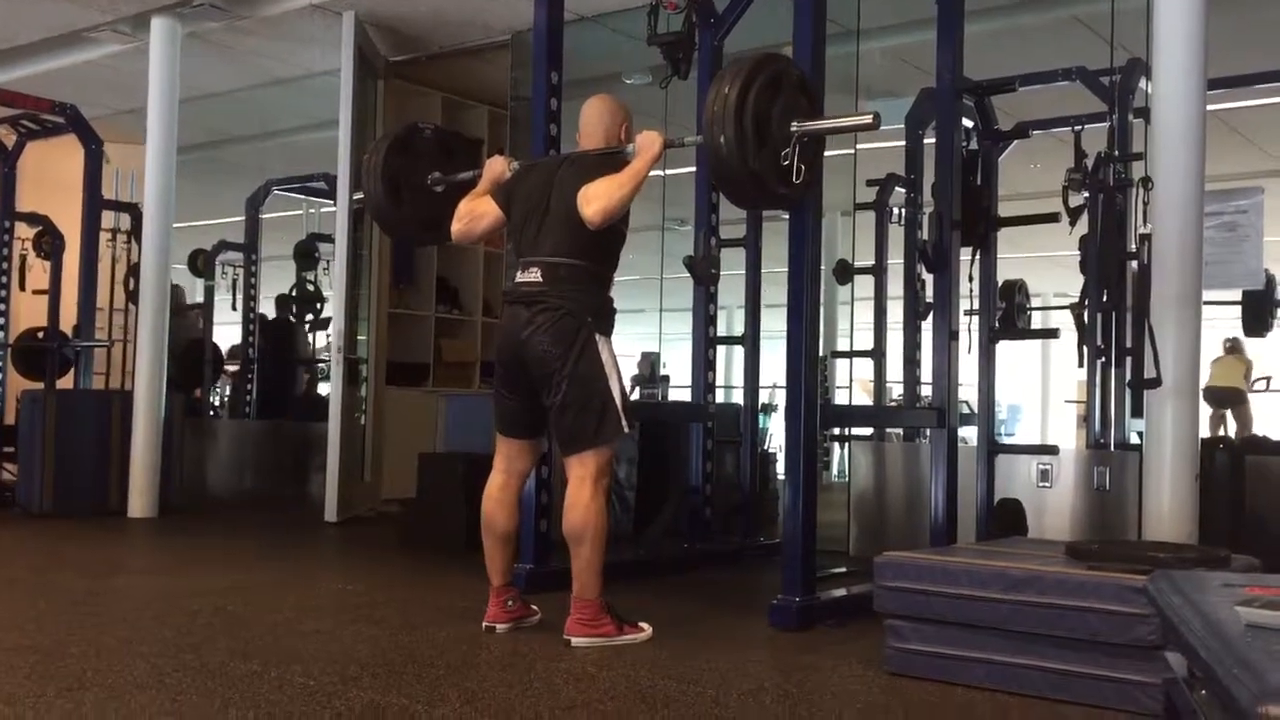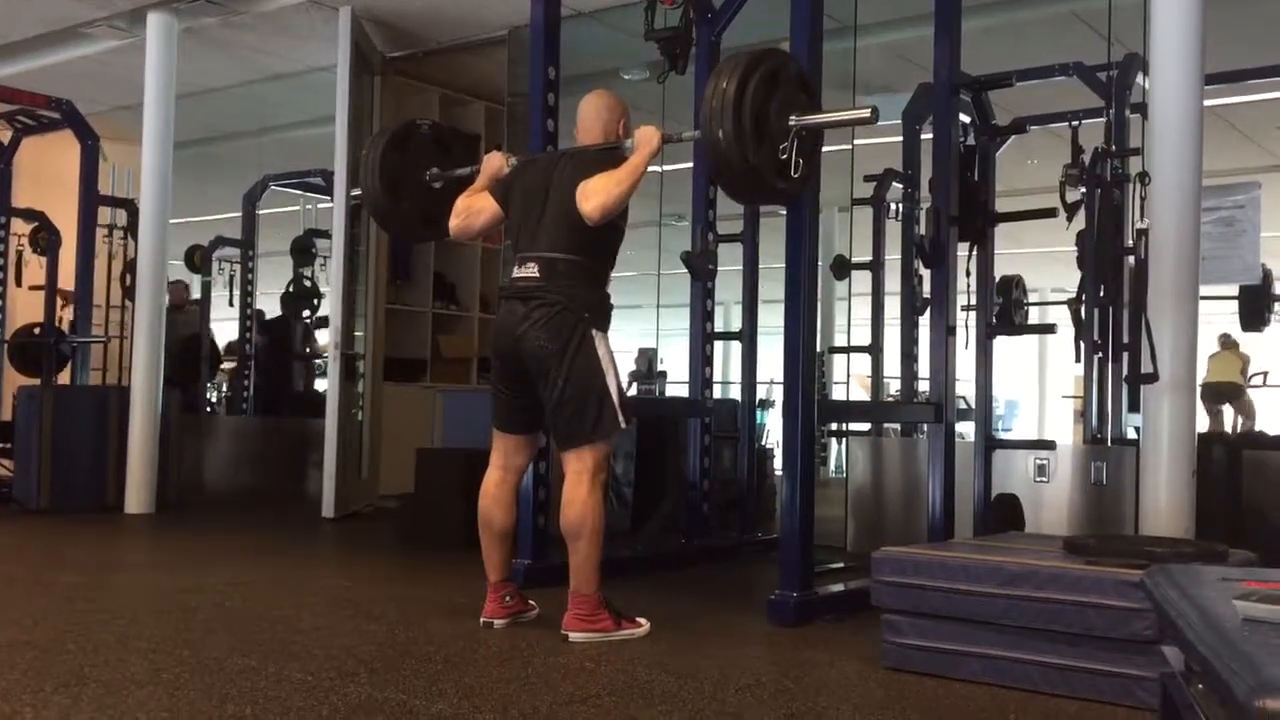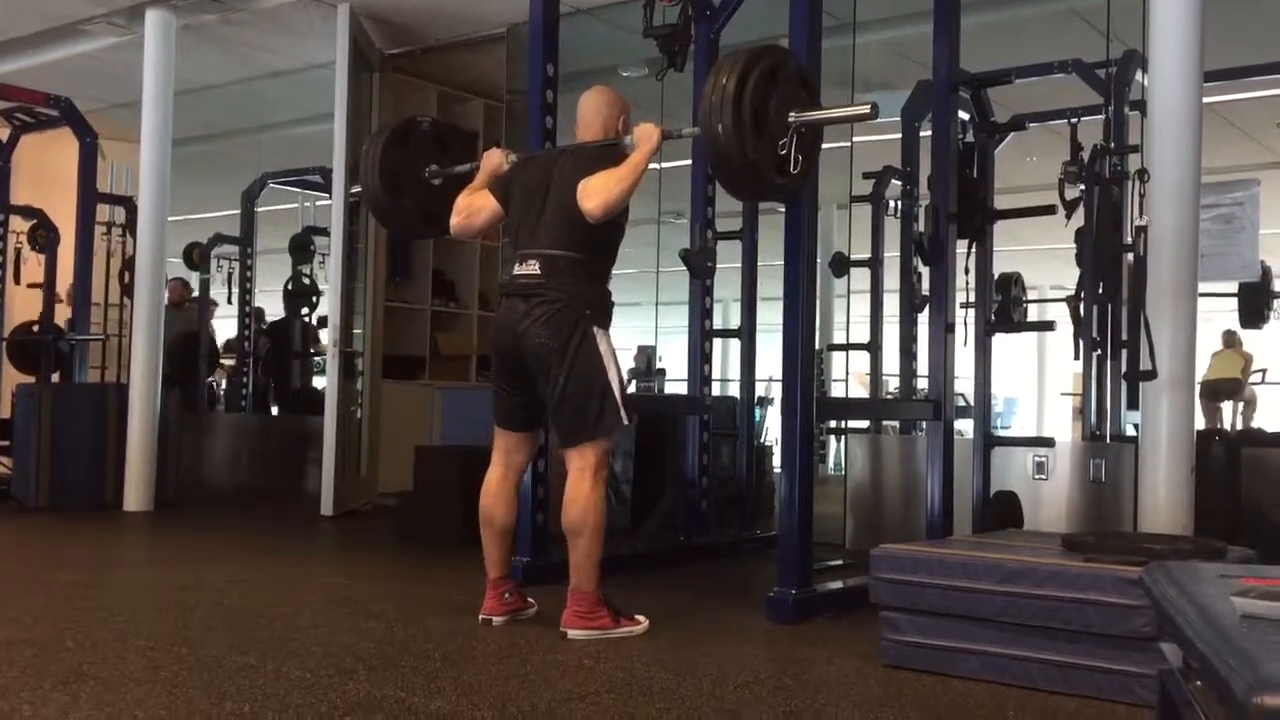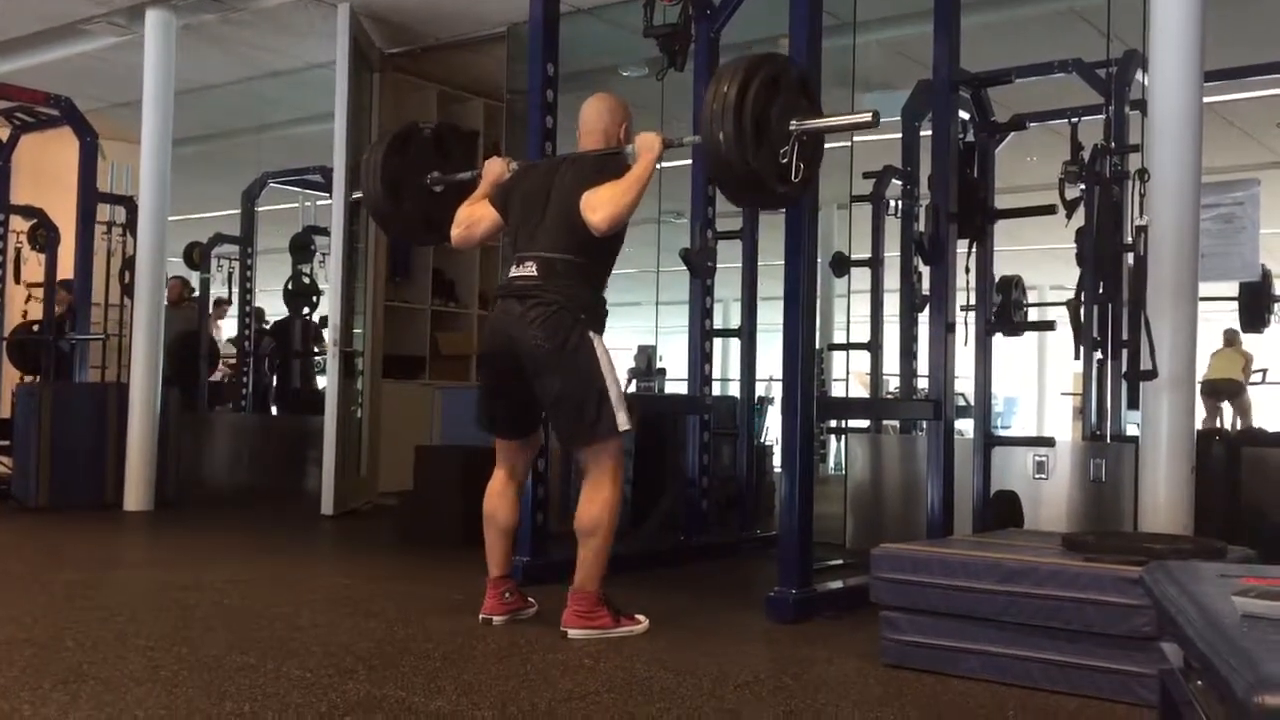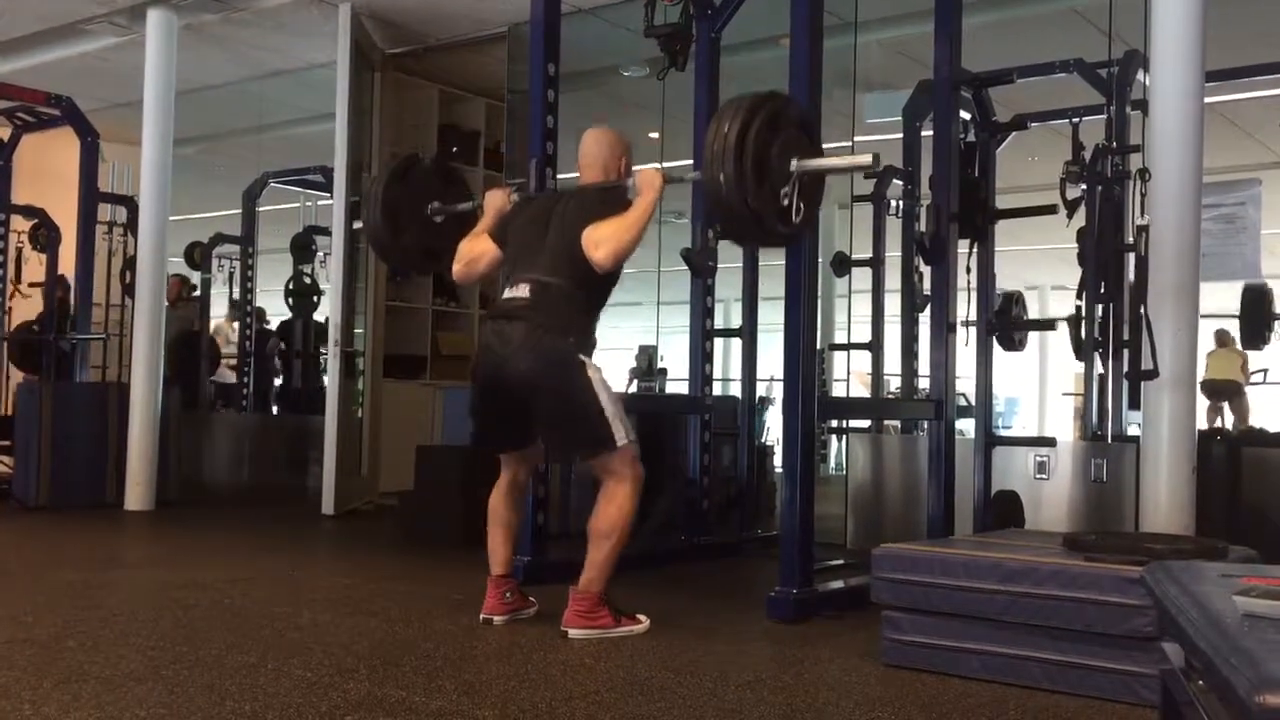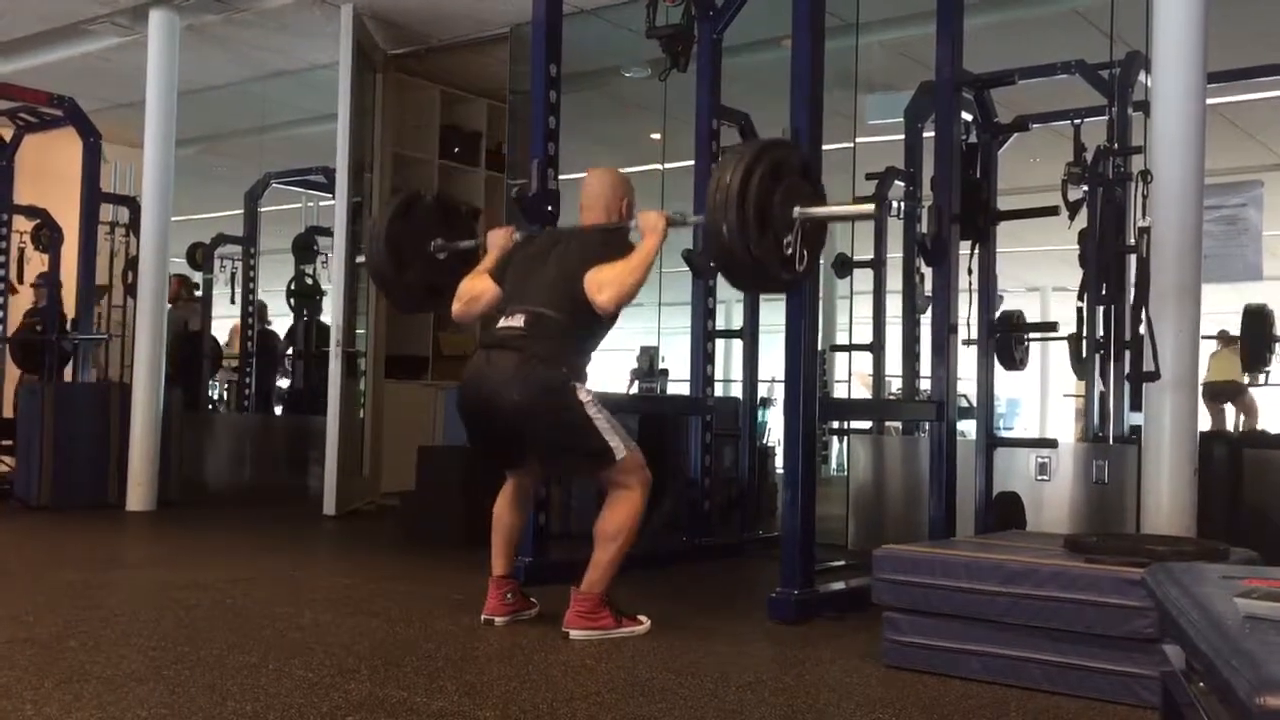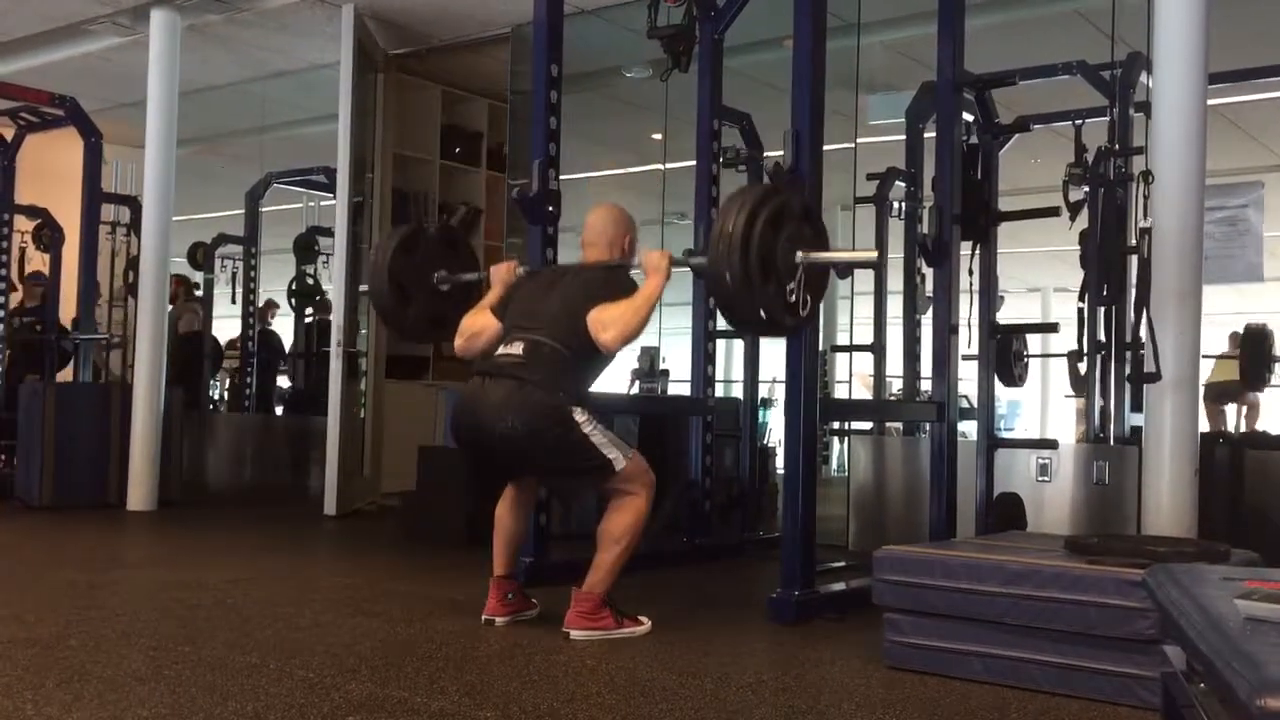
dt=0.2s
person 1, frame 1
left shoulder: (529, 175)
right shoulder: (611, 166)
left elbow: (462, 227)
right elbow: (595, 210)
left wrist: (490, 179)
right wrist: (646, 158)
left hip: (516, 323)
right hip: (569, 326)
left knee: (509, 466)
right knee: (589, 470)
left ankle: (502, 600)
right ankle: (588, 614)
person 1, frame 2
left shoulder: (528, 169)
right shoulder: (609, 161)
left elbow: (460, 223)
right elbow: (593, 205)
left wrist: (488, 175)
right wrist: (644, 153)
left hip: (512, 319)
right hip: (566, 321)
left knee: (505, 462)
right knee: (585, 466)
left ankle: (499, 596)
right ankle: (586, 610)
person 1, frame 3
left shoulder: (528, 167)
right shoulder: (609, 158)
left elbow: (461, 221)
right elbow: (595, 203)
left wrist: (487, 172)
right wrist: (645, 149)
left hip: (512, 317)
right hip: (565, 319)
left knee: (505, 462)
right knee: (587, 464)
left ankle: (498, 592)
right ankle: (585, 607)
person 1, frame 4
left shoulder: (530, 174)
right shoulder: (611, 166)
left elbow: (462, 233)
right elbow: (601, 217)
left wrist: (489, 182)
right wrist: (647, 160)
left hip: (504, 322)
right hip: (560, 326)
left knee: (510, 464)
right knee: (605, 467)
left ankle: (500, 593)
right ankle: (586, 607)
person 1, frame 5
left shoulder: (531, 206)
right shoulder: (611, 199)
left elbow: (463, 268)
right elbow: (603, 253)
left wrist: (492, 214)
right wrist: (649, 195)
left hip: (493, 346)
right hip: (549, 350)
left knee: (516, 469)
right knee: (622, 473)
left ankle: (500, 592)
right ankle: (587, 606)
person 1, frame 6
left shoulder: (531, 245)
right shoulder: (610, 242)
left elbow: (462, 307)
right elbow: (605, 296)
left wrist: (494, 252)
right wrist: (652, 239)
left hip: (479, 379)
right hip: (537, 381)
left knee: (522, 474)
right knee: (631, 478)
left ankle: (502, 593)
right ankle: (588, 608)
person 1, frame 7
left shoulder: (534, 280)
right shoulder: (613, 282)
left elbow: (465, 342)
right elbow: (610, 334)
left wrist: (499, 288)
right wrist: (655, 279)
left hip: (472, 408)
right hip: (530, 409)
left knee: (522, 479)
right knee: (636, 483)
left ankle: (502, 594)
right ankle: (589, 608)
